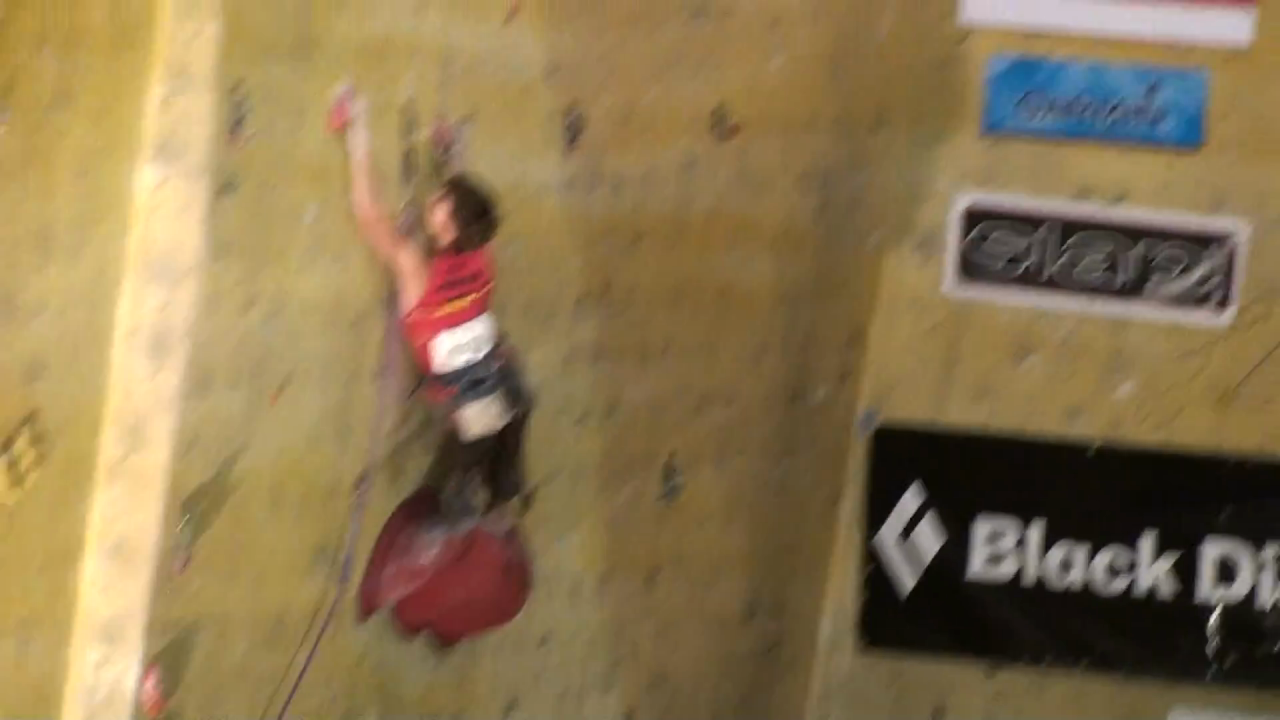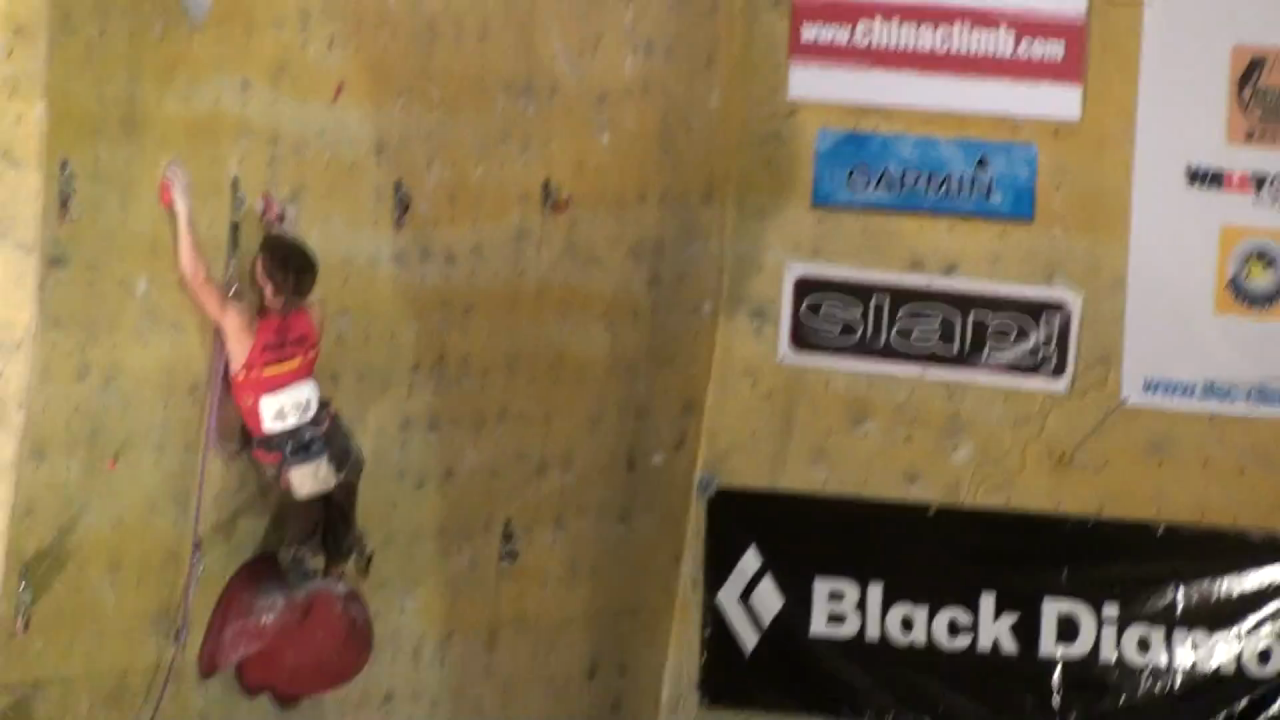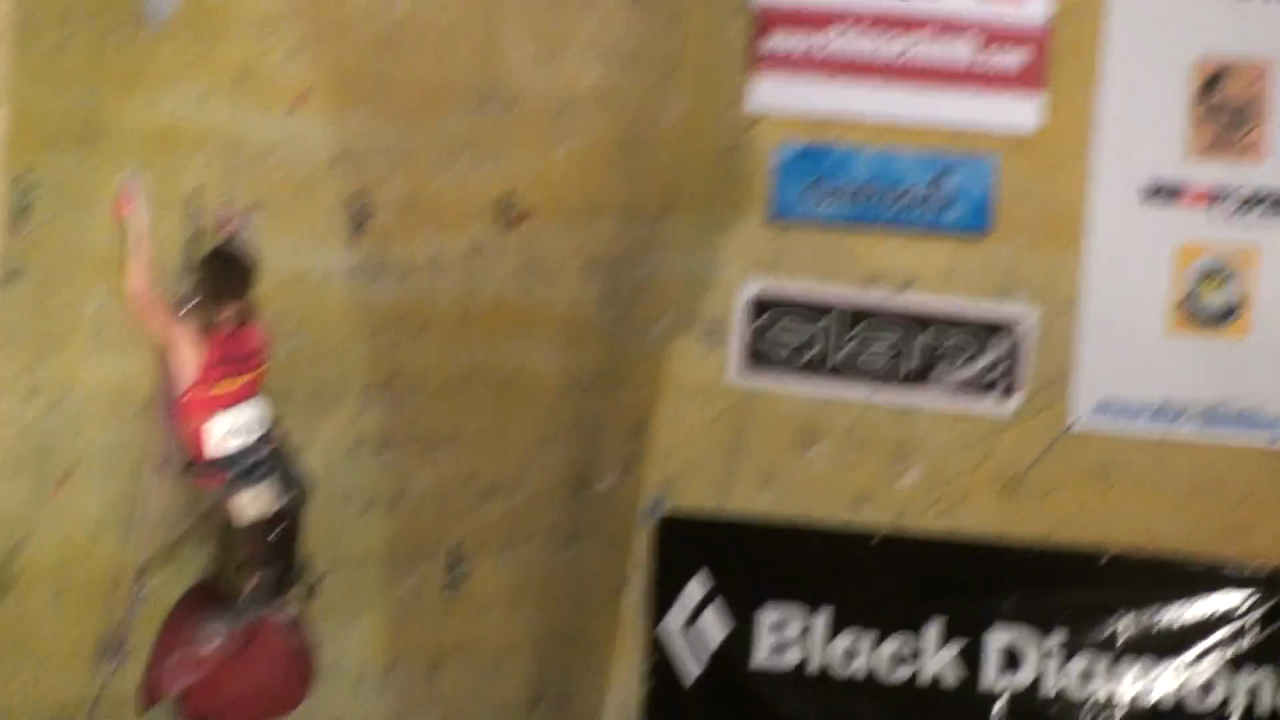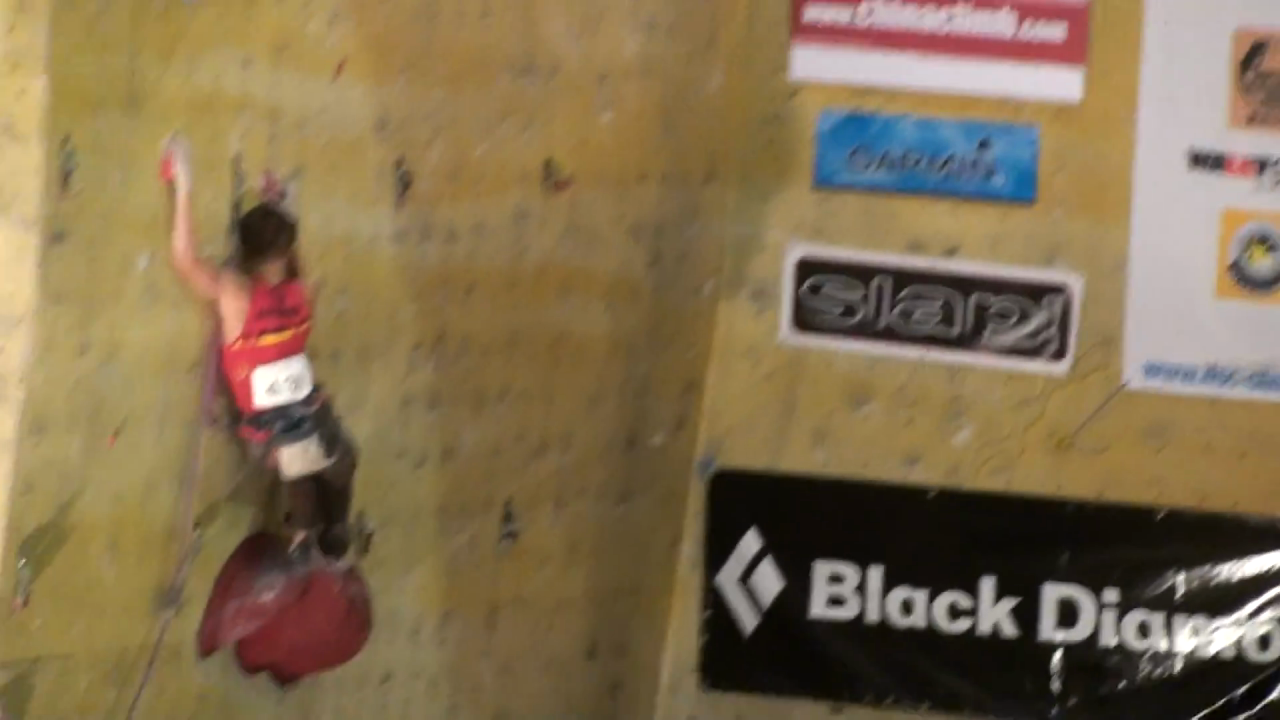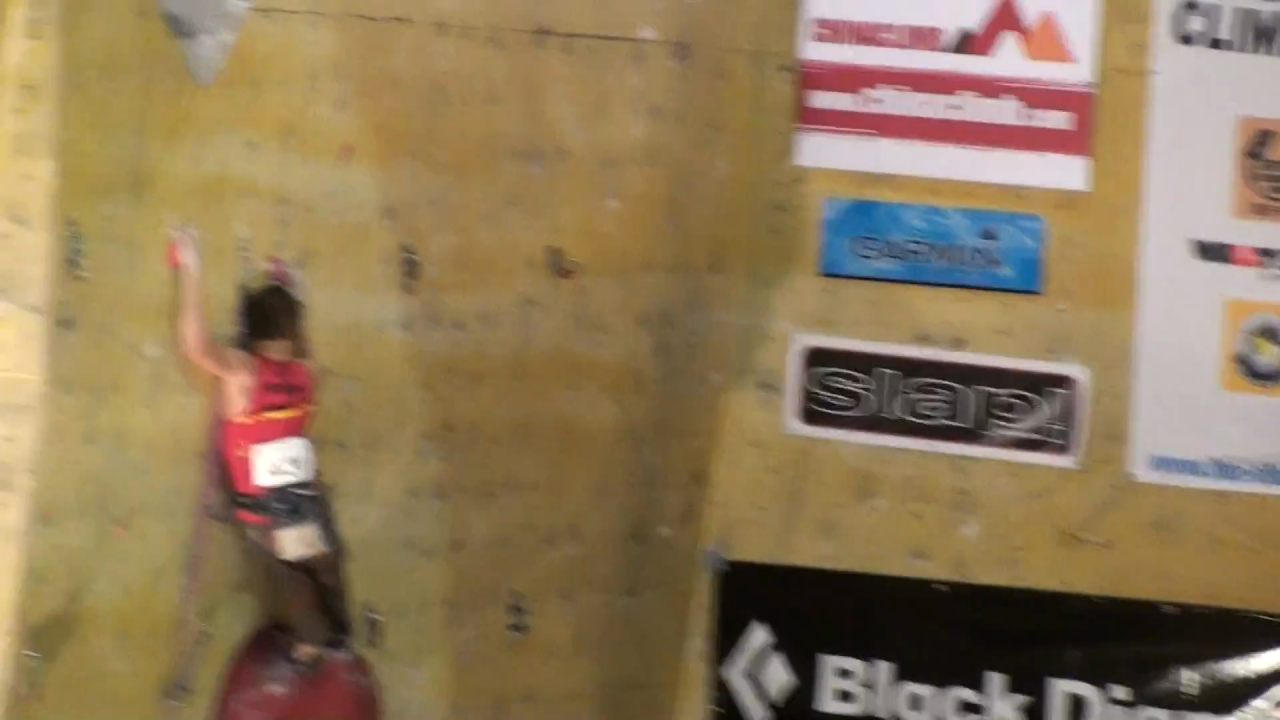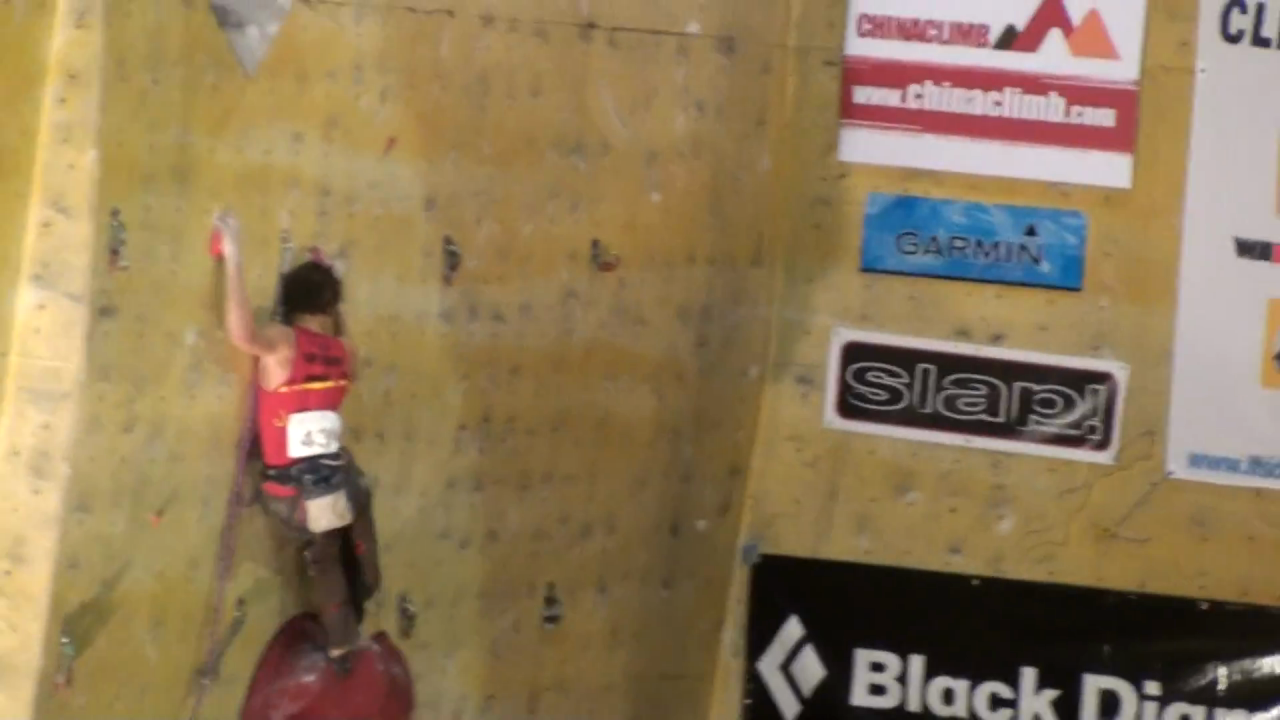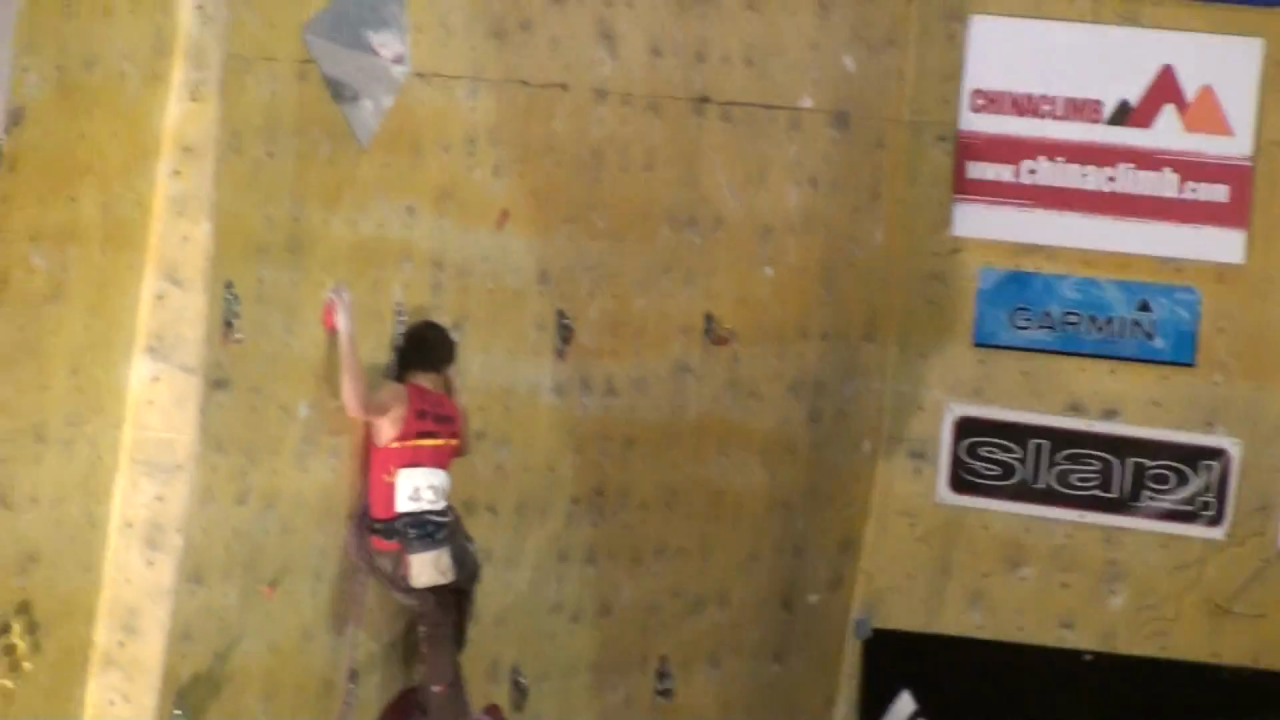
dt=0.3s
person 1, frame 1
left shoulder: (415, 266)
right shoulder: (483, 257)
left elbow: (369, 214)
right elbow: (466, 205)
left wrist: (359, 141)
left hip: (462, 396)
right hip: (502, 381)
right ankle: (502, 499)
person 1, frame 2
left shoulder: (242, 325)
right shoulder: (310, 319)
left elbow: (195, 276)
right elbow: (293, 274)
left wrist: (181, 208)
right wrist: (274, 230)
left hip: (290, 459)
right hip: (329, 444)
right ankle: (341, 556)
person 1, frame 3
left shoulder: (190, 341)
right shoulder: (256, 337)
left elbow: (141, 297)
right elbow: (245, 306)
left wrist: (139, 226)
right wrist: (231, 246)
left hip: (232, 476)
right hip: (267, 465)
left ankle: (256, 580)
right ankle: (280, 581)
person 1, frame 4
left shoulder: (236, 295)
right shoulder: (302, 294)
left elbow: (185, 259)
right elbow: (292, 267)
left wrist: (183, 186)
right wrist: (276, 207)
left hip: (269, 437)
right hip: (314, 423)
left knee: (300, 468)
right knee: (341, 462)
left ankle: (304, 527)
right ankle: (333, 537)
person 1, frame 5
left shoulder: (242, 371)
right shoulder: (305, 374)
left elbow: (196, 346)
left wrist: (191, 271)
right wrist: (286, 296)
left hip: (262, 518)
right hip: (309, 508)
left knee: (288, 560)
right knee: (327, 572)
left ankle: (308, 641)
right ankle: (336, 638)
person 1, frame 6
left shoulder: (282, 342)
right shoulder: (343, 351)
left elbow: (240, 332)
left wrist: (232, 258)
right wrist: (328, 289)
left hip: (289, 491)
right hip: (337, 481)
left knee: (322, 552)
left ankle: (341, 641)
right ankle: (357, 603)
person 1, frame 7
left shoulder: (396, 396)
right shoulder: (454, 410)
left elbow: (357, 406)
left wrist: (346, 331)
right wrist: (447, 381)
left hip: (394, 548)
right hip: (443, 540)
left knee: (436, 622)
right knee: (459, 585)
